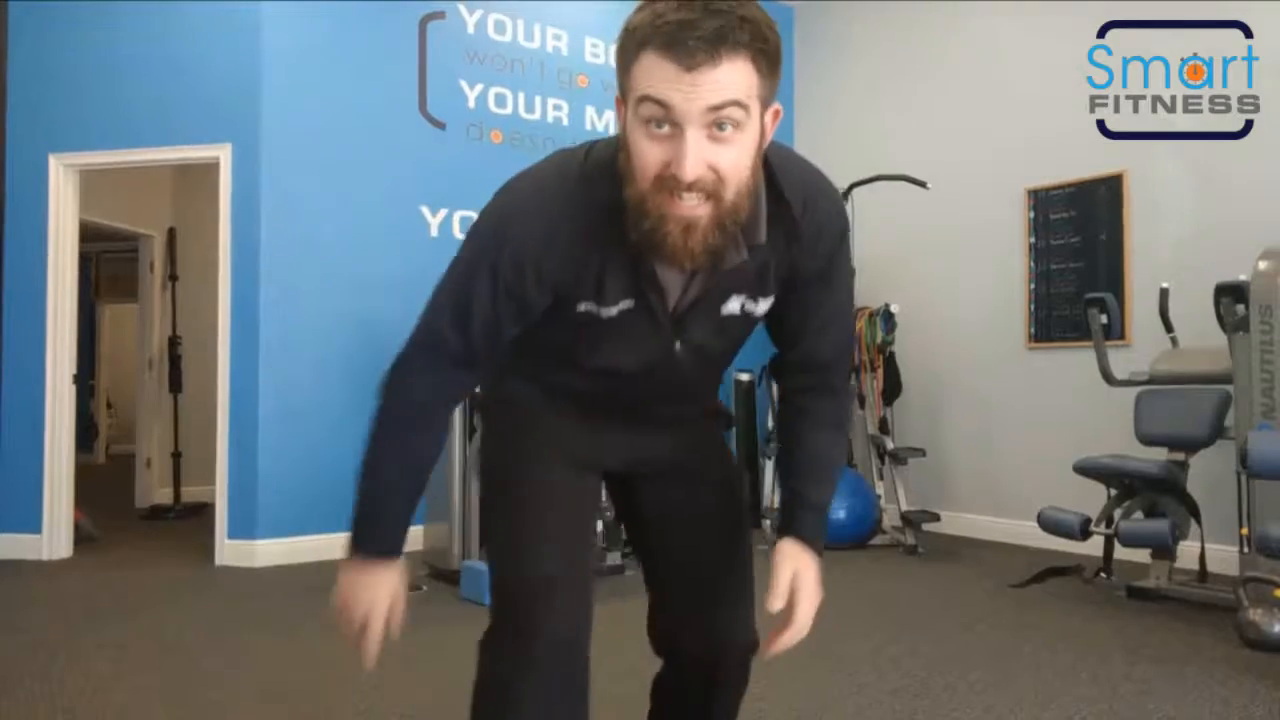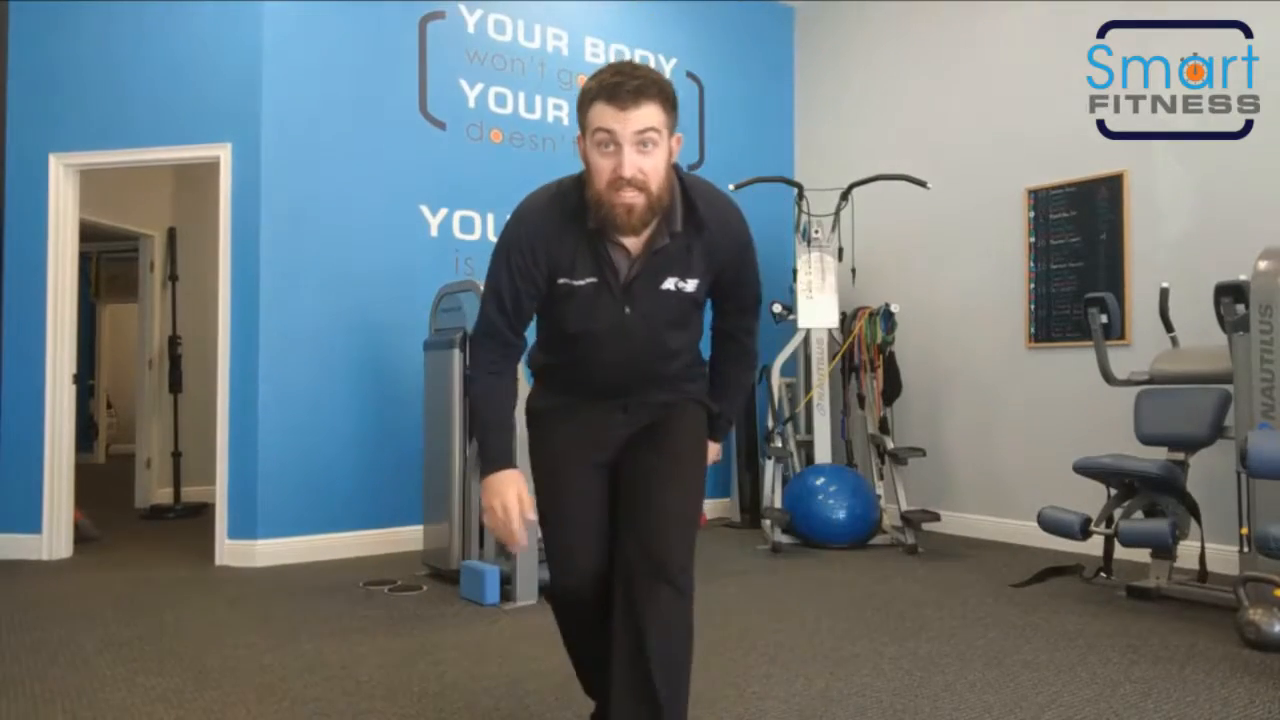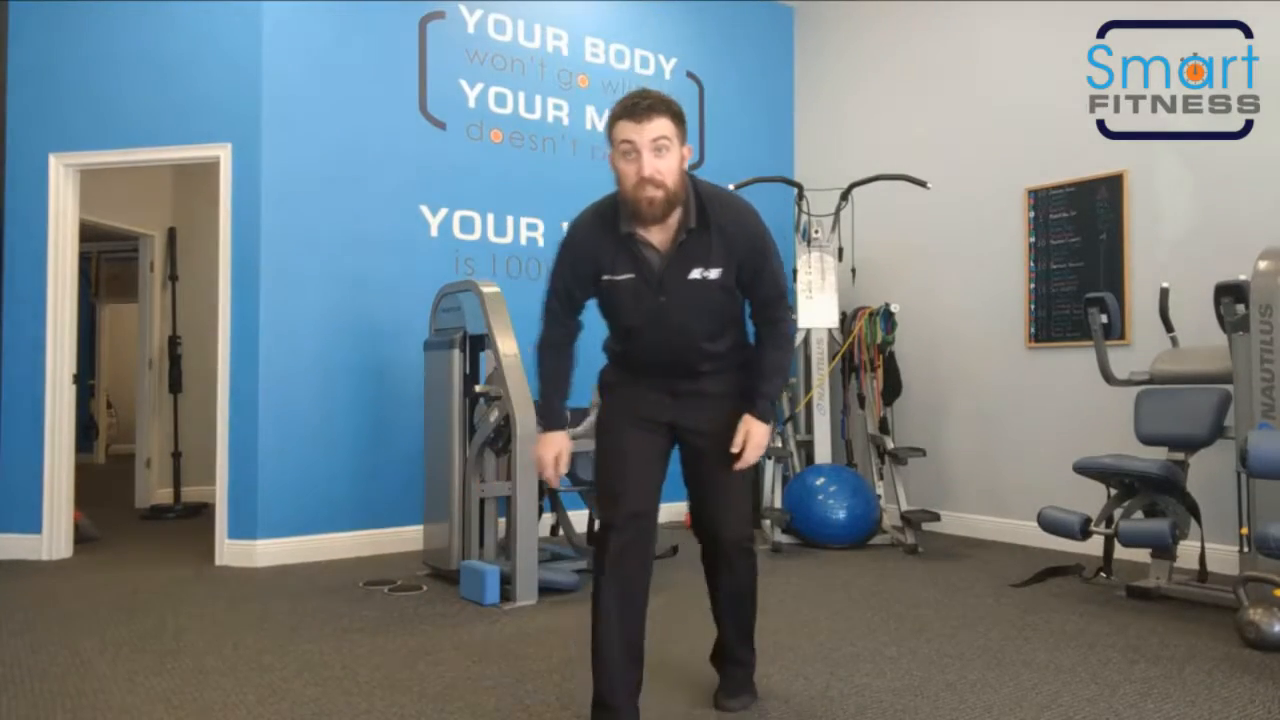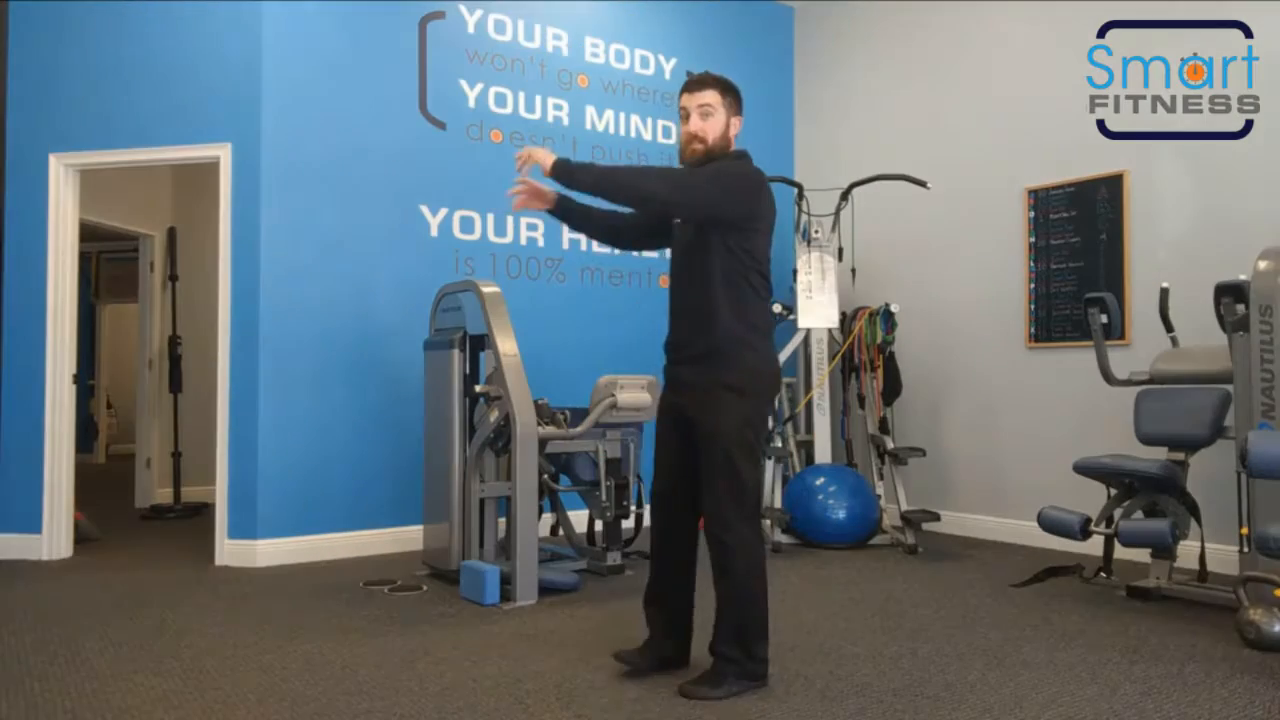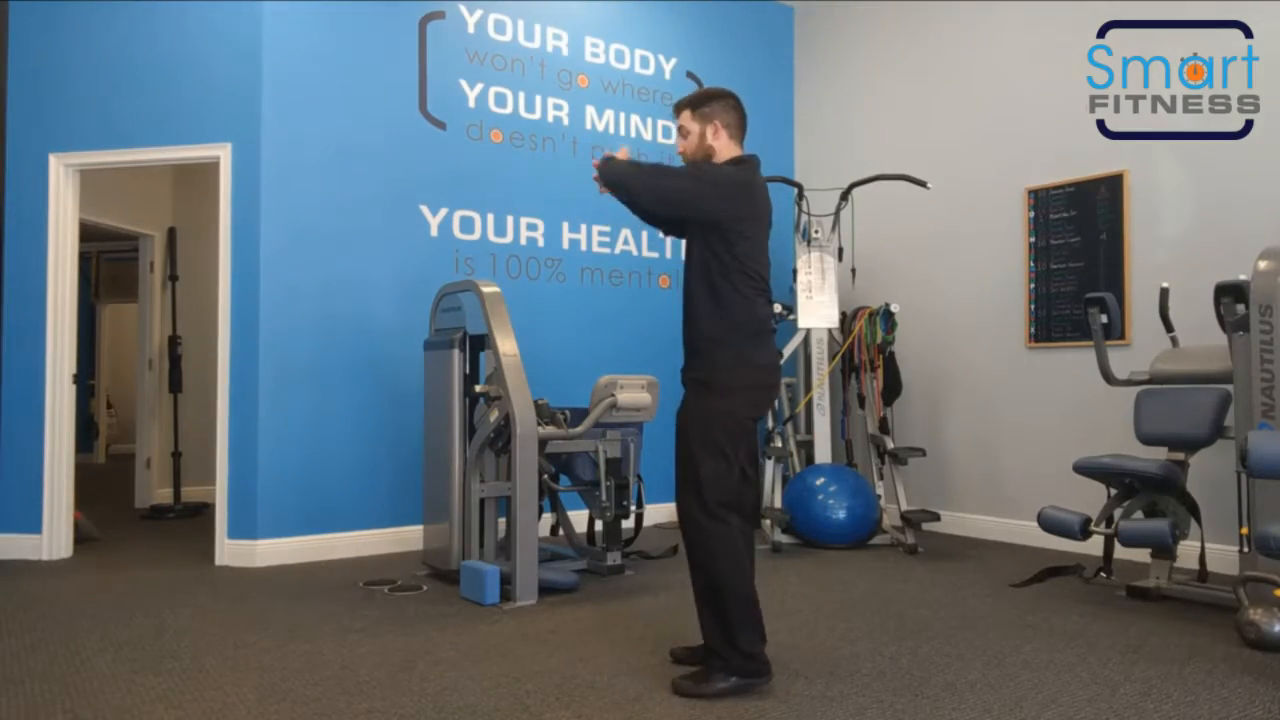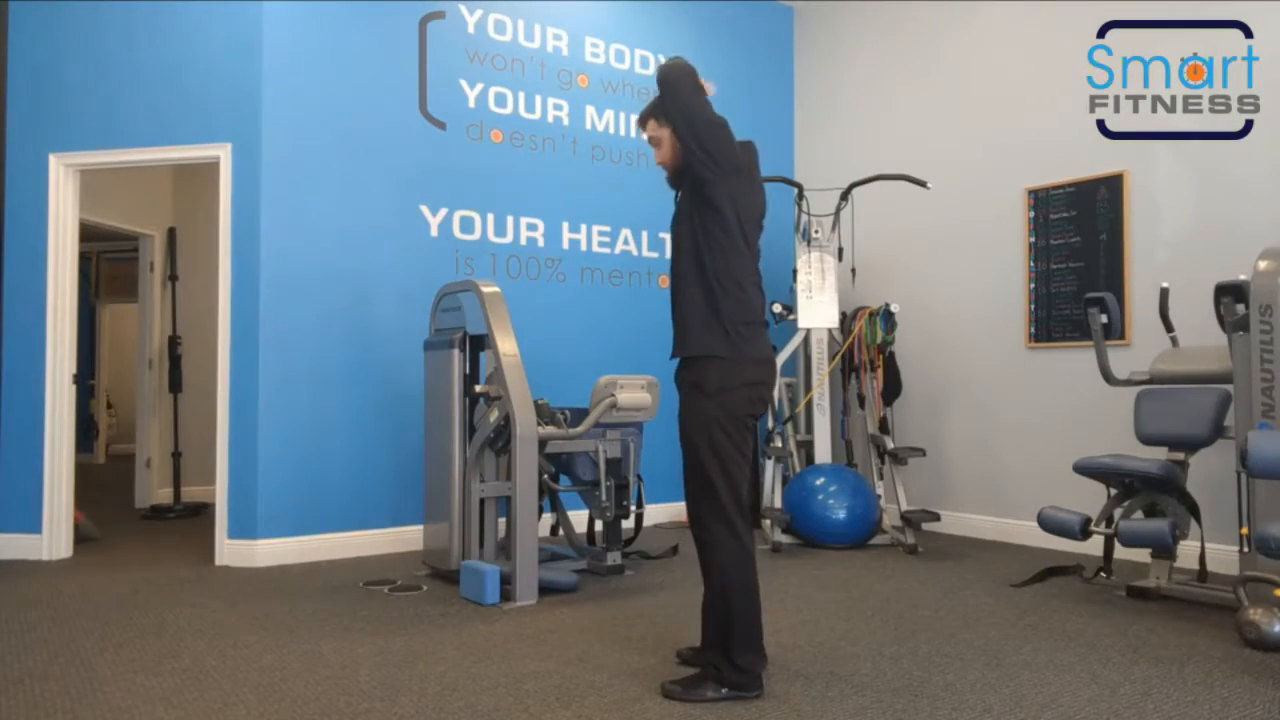
dt=0.7s
person 1, frame 1
left shoulder: (809, 214)
right shoulder: (542, 212)
left elbow: (815, 379)
right elbow: (429, 375)
left wrist: (803, 533)
right wrist: (376, 546)
left hip: (679, 422)
right hip: (544, 415)
left knee: (716, 640)
right knee: (543, 630)
person 1, frame 2
left shoulder: (718, 223)
right shoulder: (539, 222)
left elbow: (738, 332)
right elbow: (494, 348)
left wrist: (717, 427)
right wrist: (497, 466)
left hip: (669, 407)
right hip: (569, 409)
left knee: (659, 574)
right knee: (578, 582)
person 1, frame 3
left shoulder: (735, 221)
right shoulder: (590, 233)
left elbow: (774, 321)
right elbow: (560, 329)
left wrist: (761, 408)
right wrist: (551, 422)
left hip: (720, 391)
right hip: (633, 392)
left knee: (729, 534)
right knee: (623, 531)
left ankle: (736, 663)
person 1, frame 4
left shoulder: (743, 185)
right shoulder: (687, 198)
left elbow: (655, 189)
right elbow: (632, 229)
left wrist: (562, 168)
right wrist: (557, 203)
left hip: (736, 382)
right hip: (684, 378)
left knee: (730, 520)
right knee: (670, 511)
left ankle: (742, 661)
right ankle: (667, 641)
person 1, frame 5
left shoulder: (728, 185)
right shoulder: (728, 190)
left elbow: (636, 176)
right elbow: (676, 218)
left wrist: (612, 168)
right wrist: (625, 191)
left hip: (728, 375)
right hip: (736, 370)
left knee: (706, 509)
right knee: (728, 508)
left ankle: (741, 656)
right ankle: (731, 642)
person 1, frame 6
left shoulder: (723, 165)
right shoulder: (727, 174)
left elbow: (674, 78)
left wrist: (687, 89)
right wrist: (689, 99)
left hip: (722, 368)
right hip: (733, 363)
left knee: (720, 518)
right knee: (724, 514)
left ankle: (735, 669)
right ankle: (731, 646)
